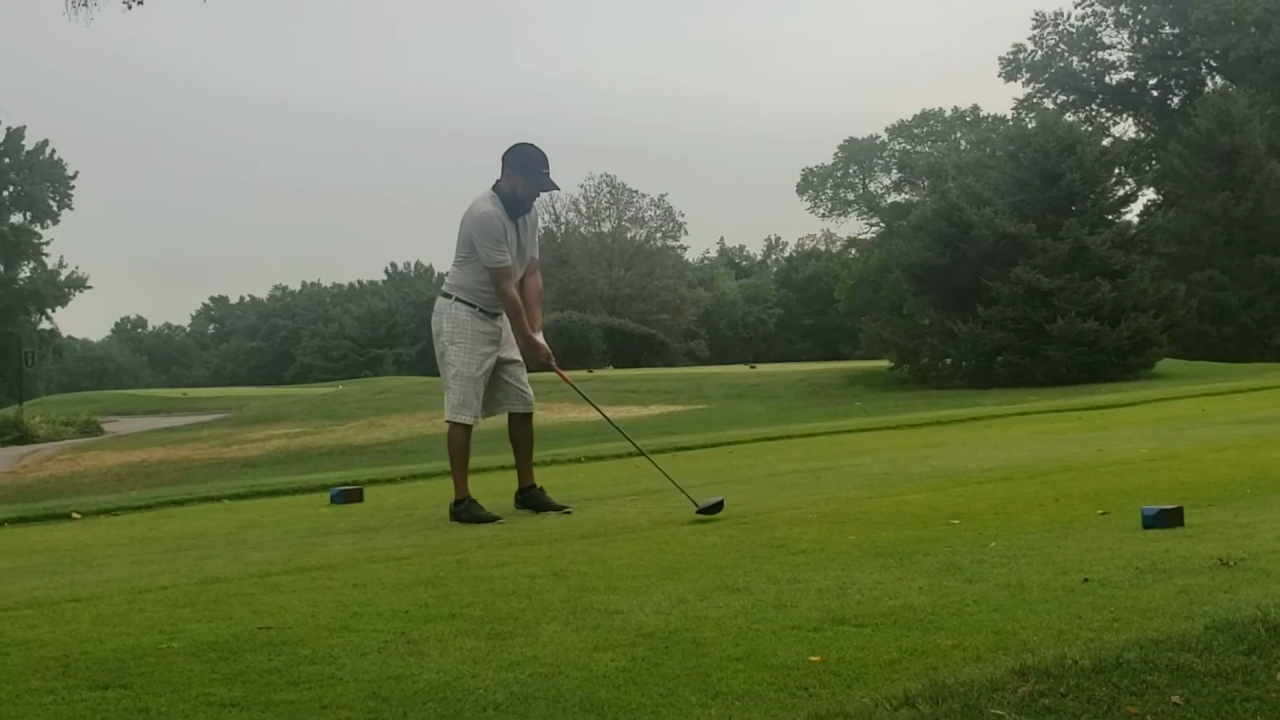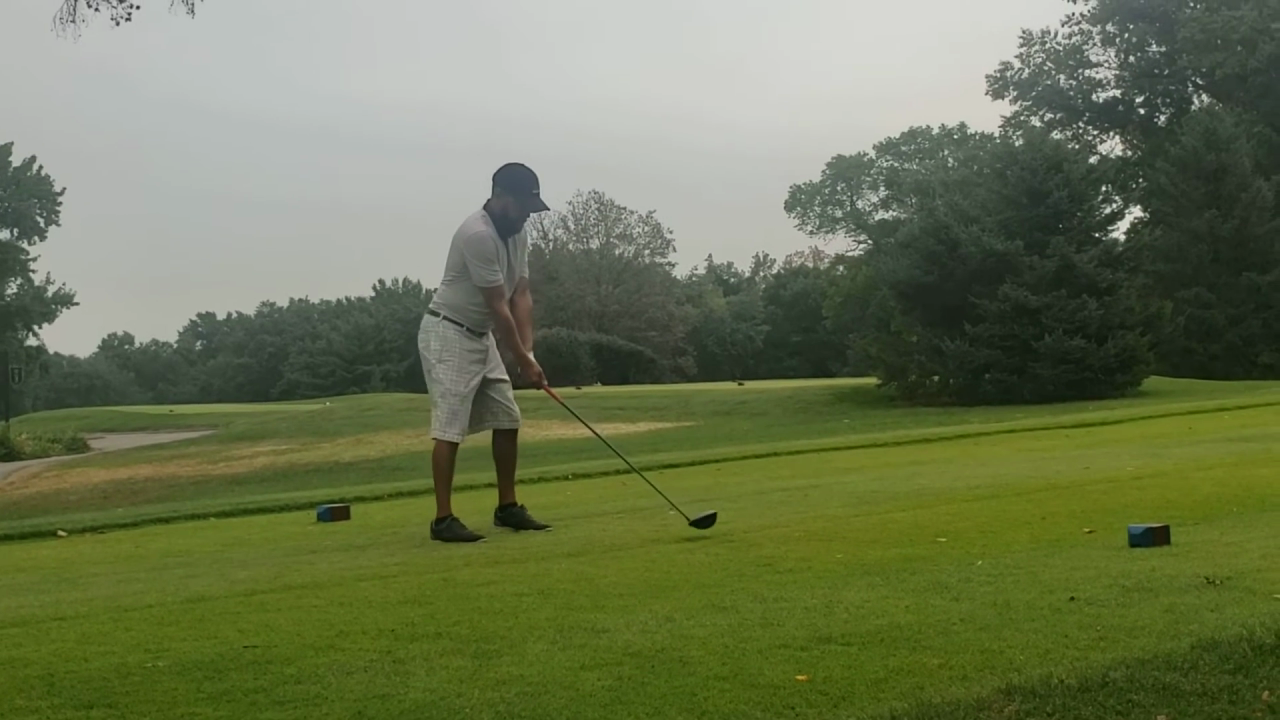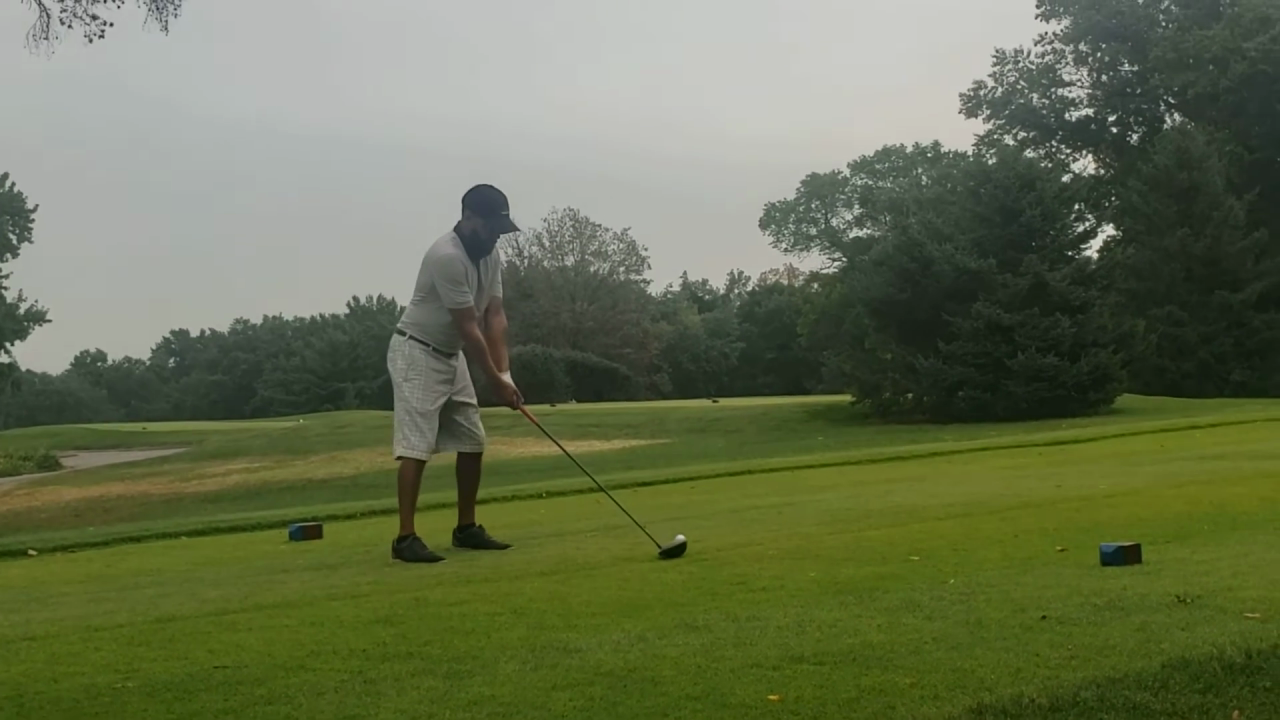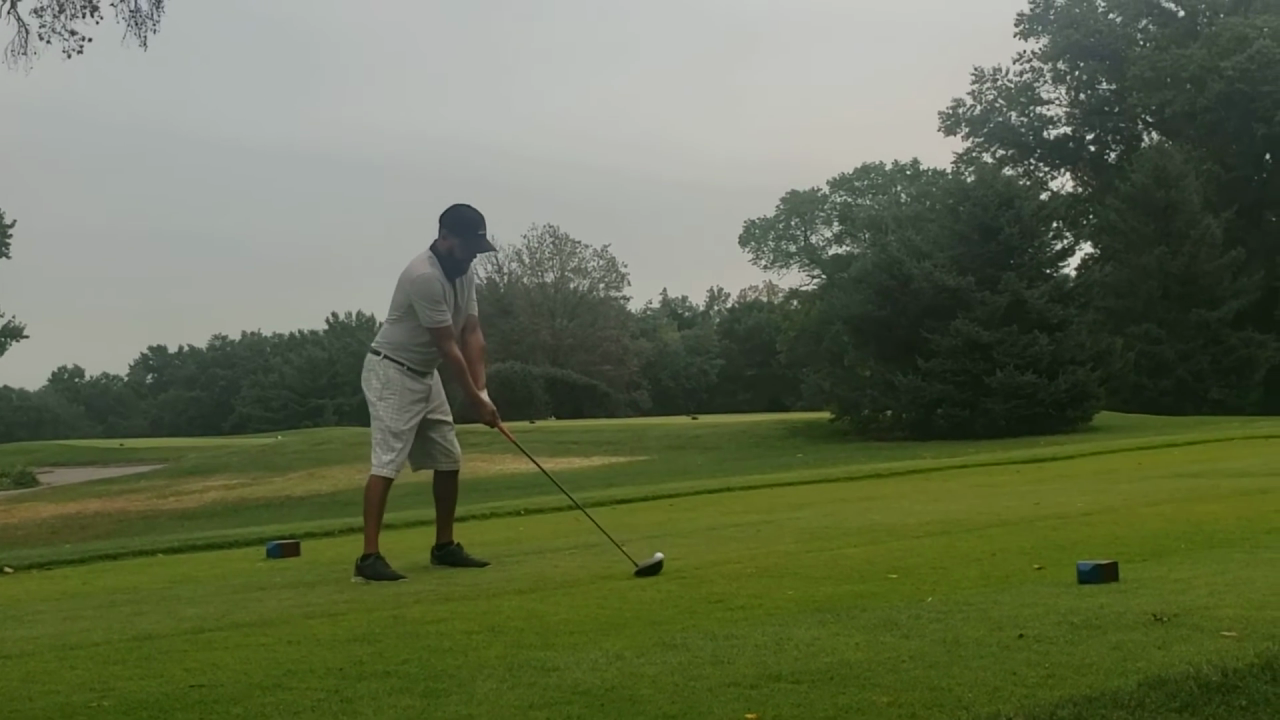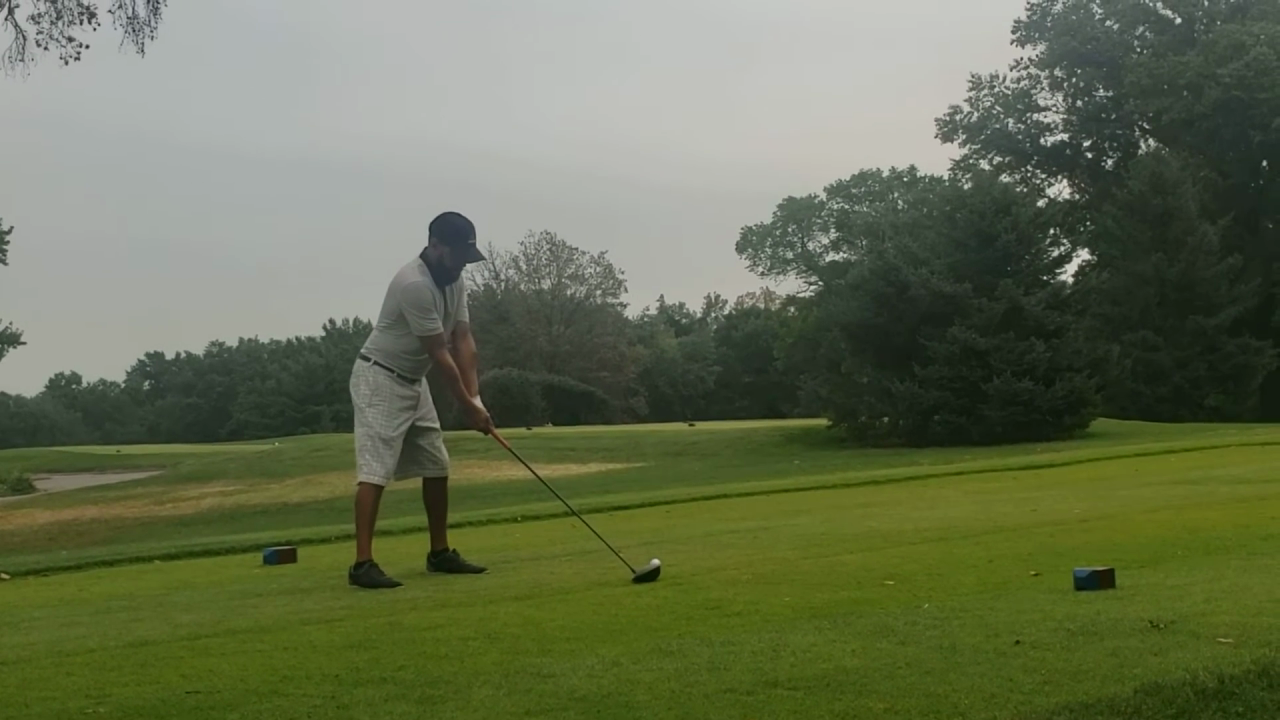
dt=1s
person 1, frame 1
left shoulder: (528, 214)
right shoulder: (485, 215)
left elbow: (531, 276)
right elbow: (506, 287)
left wrist: (537, 332)
right wrist: (530, 342)
left hip: (496, 318)
right hip: (462, 316)
left knee: (521, 402)
right knee: (463, 408)
left ankle: (528, 490)
right ankle: (461, 500)
person 1, frame 2
left shoulder: (517, 234)
right shoulder: (478, 235)
left elbow: (521, 295)
right elbow: (498, 307)
left wrist: (529, 351)
right wrist: (523, 360)
left hip: (481, 336)
right hip: (449, 334)
left knee: (507, 419)
right knee: (450, 427)
left ankle: (507, 508)
right ankle: (443, 518)
person 1, frame 3
left shoulder: (490, 255)
right shoulder: (447, 257)
left elbow: (495, 317)
right elbow: (469, 327)
left wrist: (505, 373)
right wrist: (496, 381)
left hip: (450, 356)
right hip: (416, 354)
left knee: (472, 442)
right knee: (417, 446)
left ankle: (466, 527)
right ankle: (405, 538)
person 1, frame 4
left shoulder: (465, 274)
right shoulder: (424, 276)
left elbow: (472, 335)
right elbow: (448, 346)
left wrist: (482, 391)
right wrist: (475, 401)
left hip: (425, 375)
right hip: (391, 373)
left knee: (449, 460)
right knee: (387, 462)
left ankle: (444, 545)
right ankle: (369, 556)
person 1, frame 5
left shoulder: (454, 280)
right shoulder: (414, 284)
left elbow: (463, 341)
right elbow: (439, 353)
left wrist: (476, 398)
right wrist: (468, 407)
left hip: (413, 381)
right hip: (380, 379)
left knee: (436, 466)
right knee: (376, 470)
left ankle: (440, 552)
right ankle: (362, 563)
